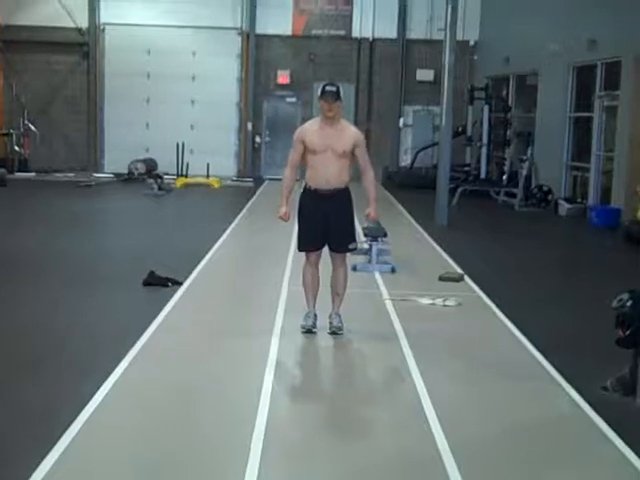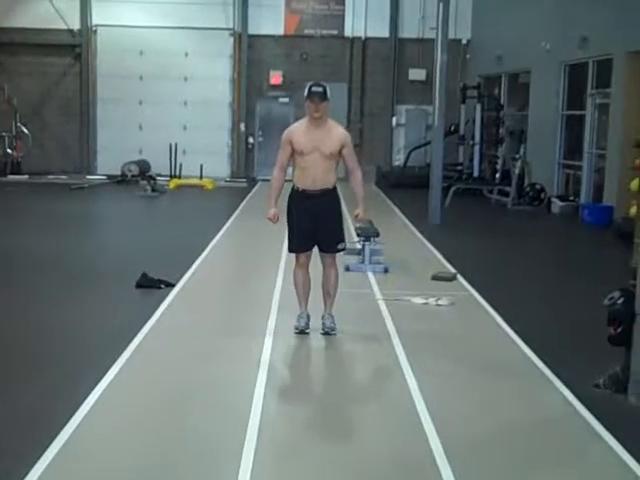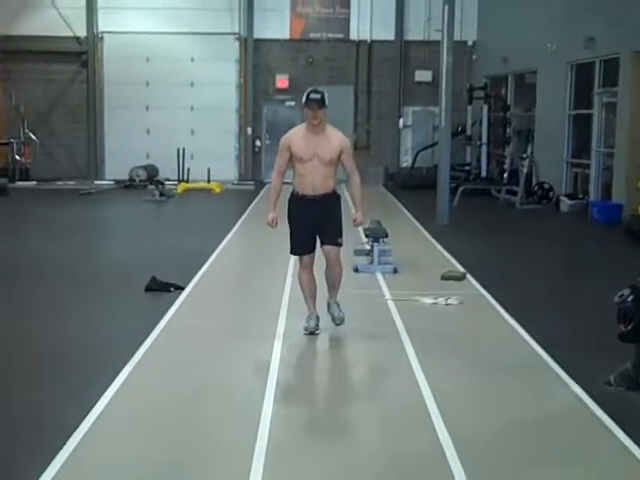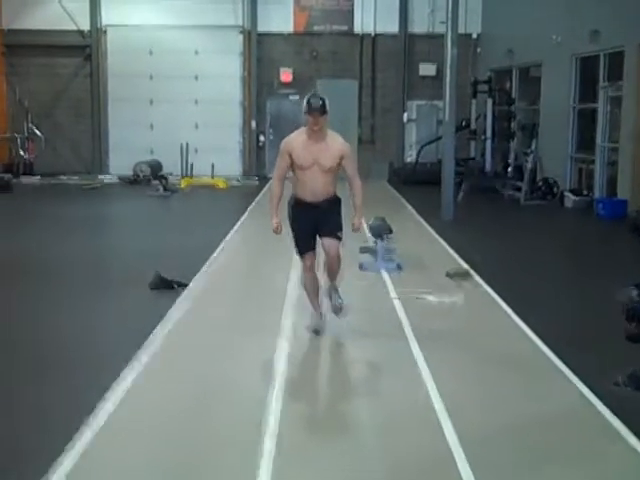
dt=0.5s
person 1, frame 1
left shoulder: (353, 135)
right shoulder: (304, 132)
left elbow: (366, 170)
right elbow: (291, 168)
left wrist: (372, 203)
right wrist: (284, 202)
left hip: (340, 199)
right hip: (312, 198)
left knee: (339, 259)
right knee: (311, 258)
left ankle: (335, 313)
right ankle: (310, 311)
person 1, frame 2
left shoulder: (341, 135)
right shoulder: (291, 133)
left elbow: (354, 171)
right elbow: (280, 169)
left wrist: (360, 204)
right wrist: (273, 204)
left hip: (328, 199)
right hip: (300, 199)
left knee: (329, 260)
right knee: (301, 260)
left ankle: (328, 313)
right ankle: (303, 312)
person 1, frame 3
left shoulder: (340, 141)
right shoulder: (290, 139)
left elbow: (353, 175)
right elbow: (278, 174)
left wrist: (358, 209)
right wrist: (272, 209)
left hip: (328, 202)
right hip: (300, 203)
left knee: (332, 255)
right knee: (305, 261)
left ankle: (333, 301)
right ankle: (312, 313)
person 1, frame 4
left shoulder: (340, 146)
right shoulder: (290, 144)
left elbow: (354, 180)
right elbow: (278, 179)
left wrist: (358, 214)
right wrist: (274, 214)
left hip: (329, 206)
right hip: (301, 208)
left knee: (332, 251)
right knee: (308, 262)
left ankle: (333, 287)
right ankle: (317, 312)
